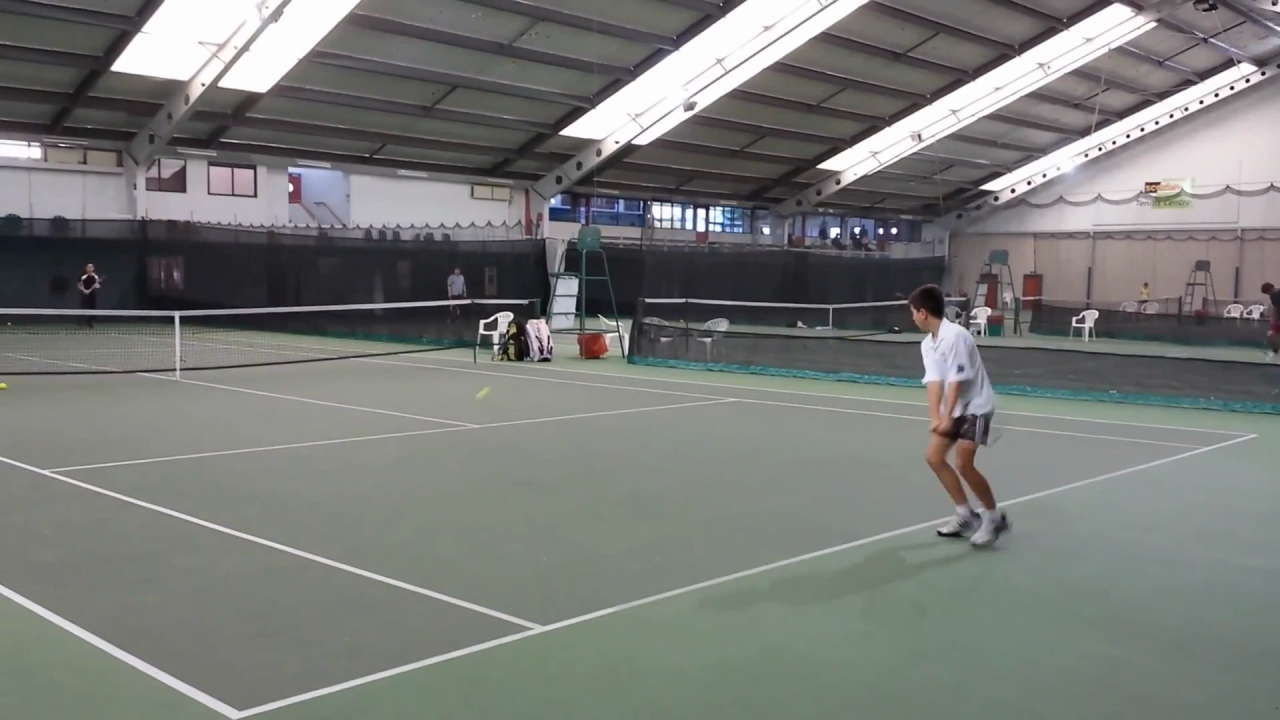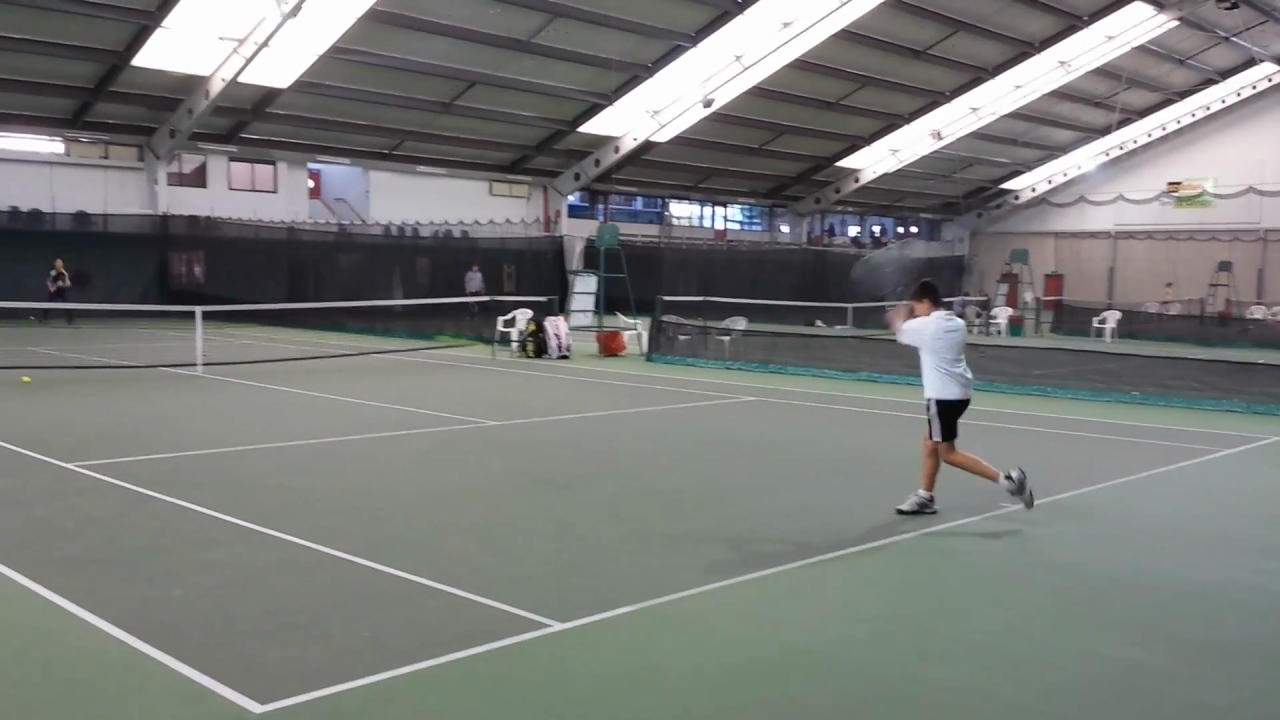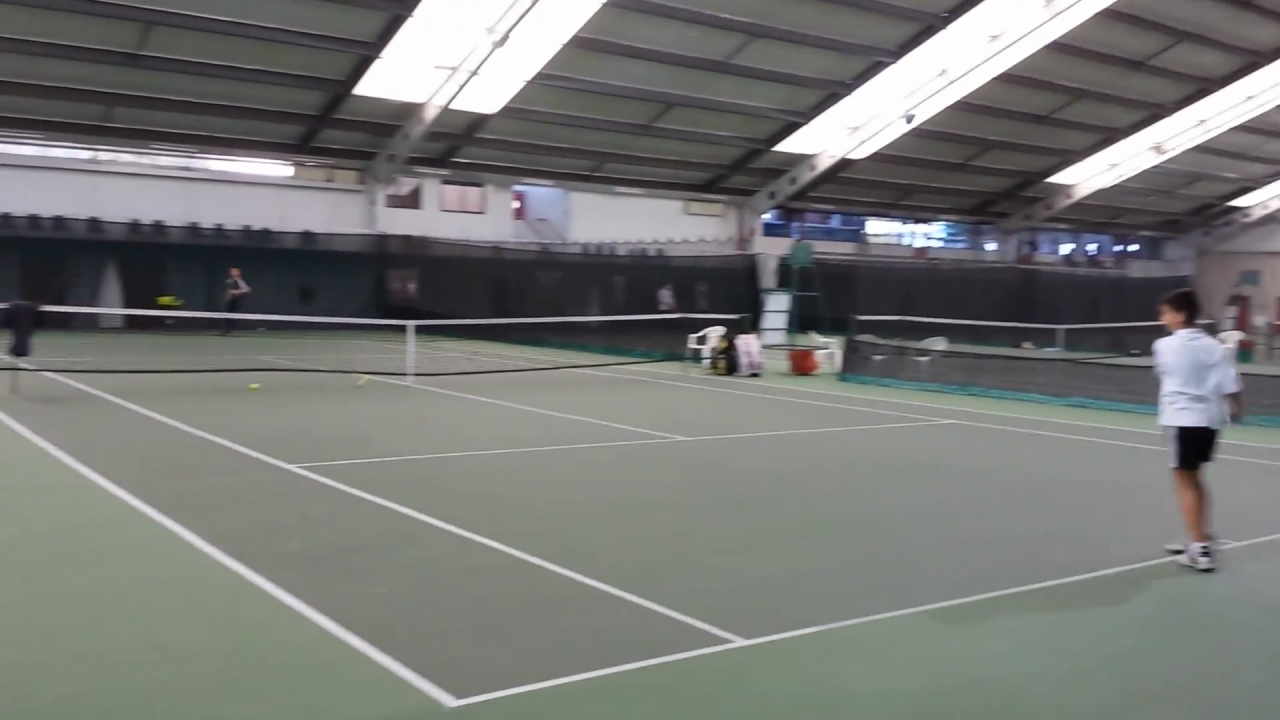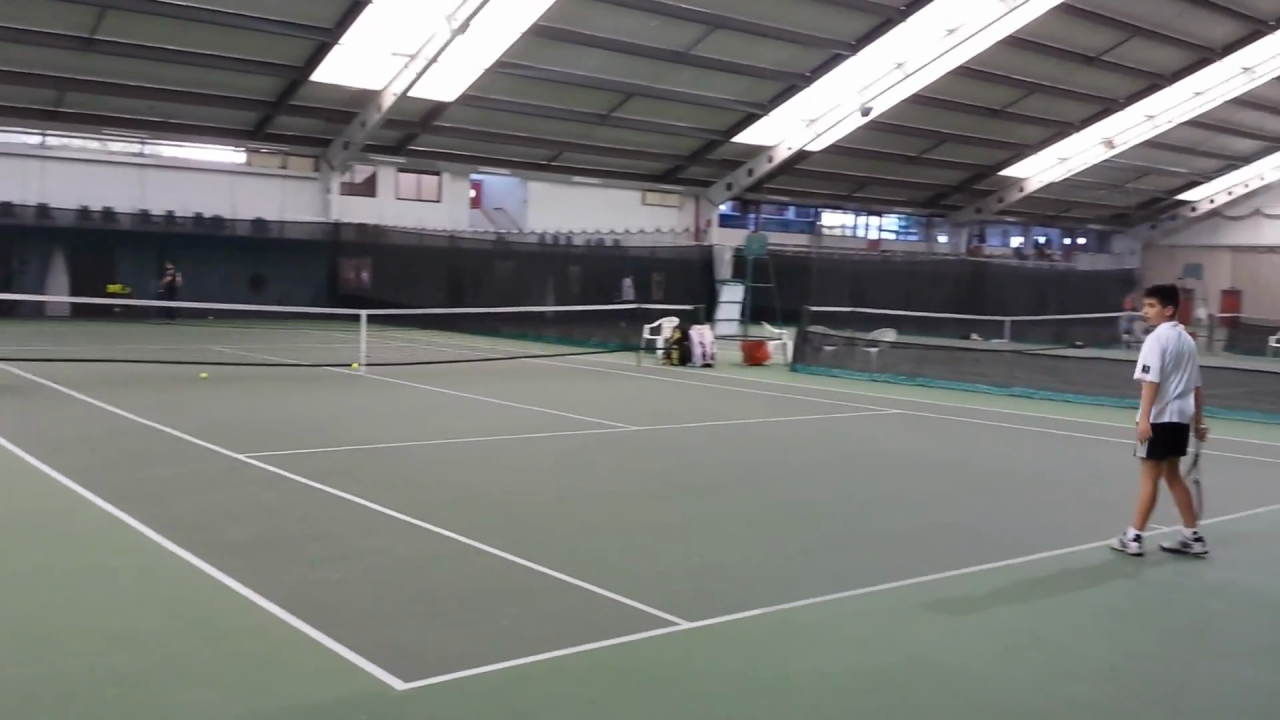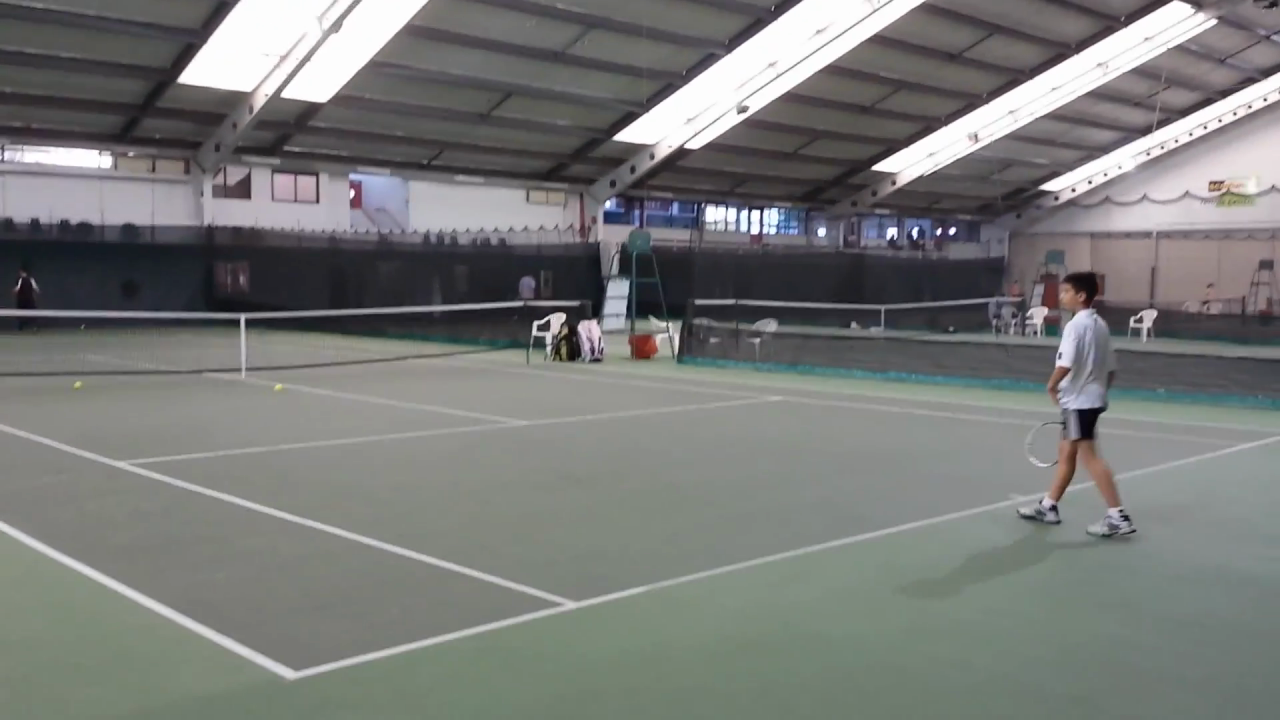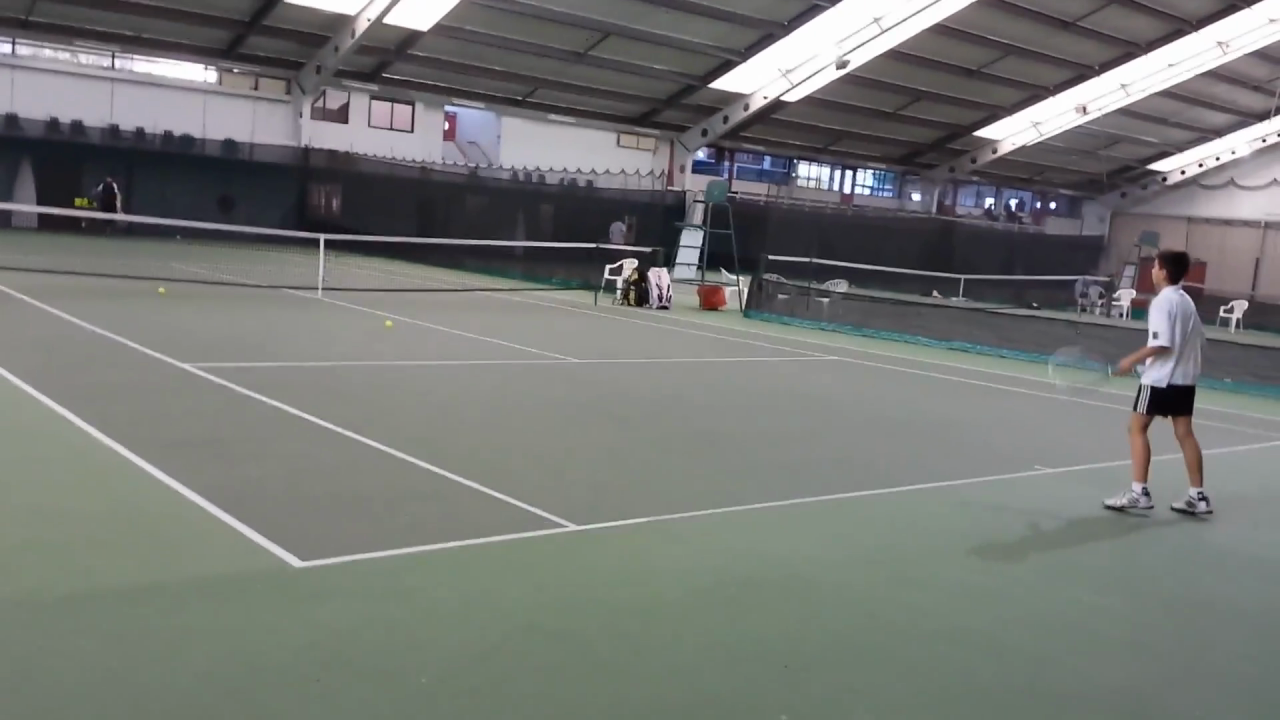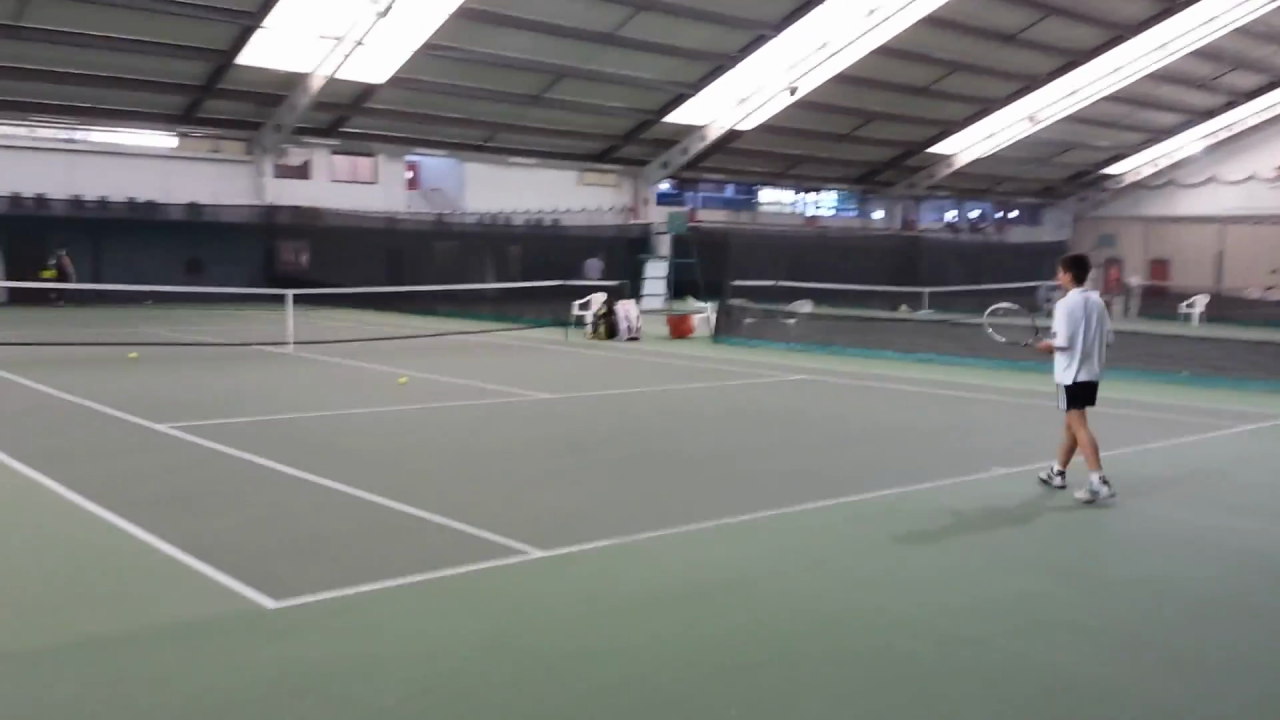
dt=0.7s
person 1, frame 1
left shoulder: (956, 335)
right shoulder: (927, 344)
left elbow: (958, 379)
right elbow: (932, 382)
left wrist: (948, 415)
right wrist: (935, 416)
left hip: (977, 407)
right hip: (951, 410)
left knee: (964, 464)
right knee: (934, 458)
left ankle: (994, 517)
right ankle: (966, 514)
person 1, frame 2
left shoulder: (922, 325)
right shoulder: (958, 324)
left elbow: (899, 328)
left wrist: (900, 313)
left hip: (942, 395)
right hip: (959, 392)
left knee: (949, 454)
right knee: (930, 444)
left ankle: (1007, 479)
right ankle: (925, 497)
person 1, frame 3
left shoulder: (1163, 346)
right shoulder: (1215, 347)
right elbow: (1232, 388)
right wrist: (1234, 411)
left hip: (1181, 421)
right hip: (1209, 421)
left knee: (1184, 484)
right knee: (1193, 480)
left ankle: (1200, 551)
right ankle: (1198, 540)
person 1, frame 4
left shoulder: (1157, 338)
right shoulder: (1187, 340)
left elbow: (1150, 380)
right elbow: (1196, 385)
left wrist: (1144, 417)
right wrist: (1198, 421)
left hip: (1159, 416)
right hip: (1182, 416)
left knee: (1149, 476)
right knee: (1173, 475)
left ankle: (1134, 537)
right ankle: (1192, 536)
person 1, frame 5
left shoulder: (1076, 325)
right shoulder: (1100, 325)
left elbow: (1064, 365)
right elbow: (1110, 369)
left wrist: (1051, 386)
left hip: (1079, 401)
right hip: (1092, 398)
left knee: (1089, 458)
right knee: (1067, 454)
left ankle: (1119, 517)
right ankle: (1048, 506)
person 1, frame 6
left shoulder: (1162, 301)
right shoulder: (1187, 301)
left elbow: (1161, 344)
right elbow: (1193, 342)
left wrist: (1132, 360)
left hip: (1161, 378)
right hip: (1186, 378)
left knee: (1137, 428)
right knee: (1185, 434)
left ankle: (1139, 491)
right ankle: (1198, 496)
person 1, frame 7
left shoulder: (1066, 304)
right shoulder: (1097, 302)
left elbow: (1061, 342)
right elbow: (1106, 338)
left wrist: (1046, 345)
left hip: (1072, 373)
right hip: (1091, 372)
left knee: (1079, 426)
right knee: (1074, 423)
left ankle: (1099, 483)
right ankle: (1057, 471)
